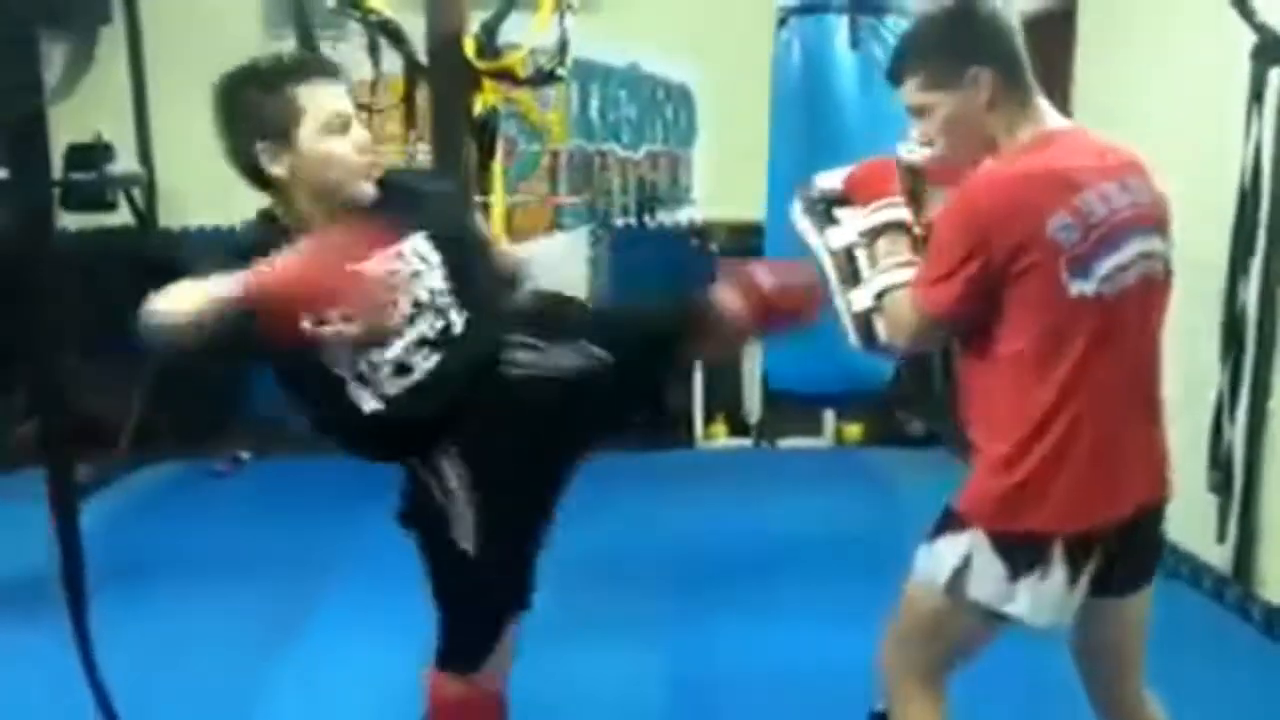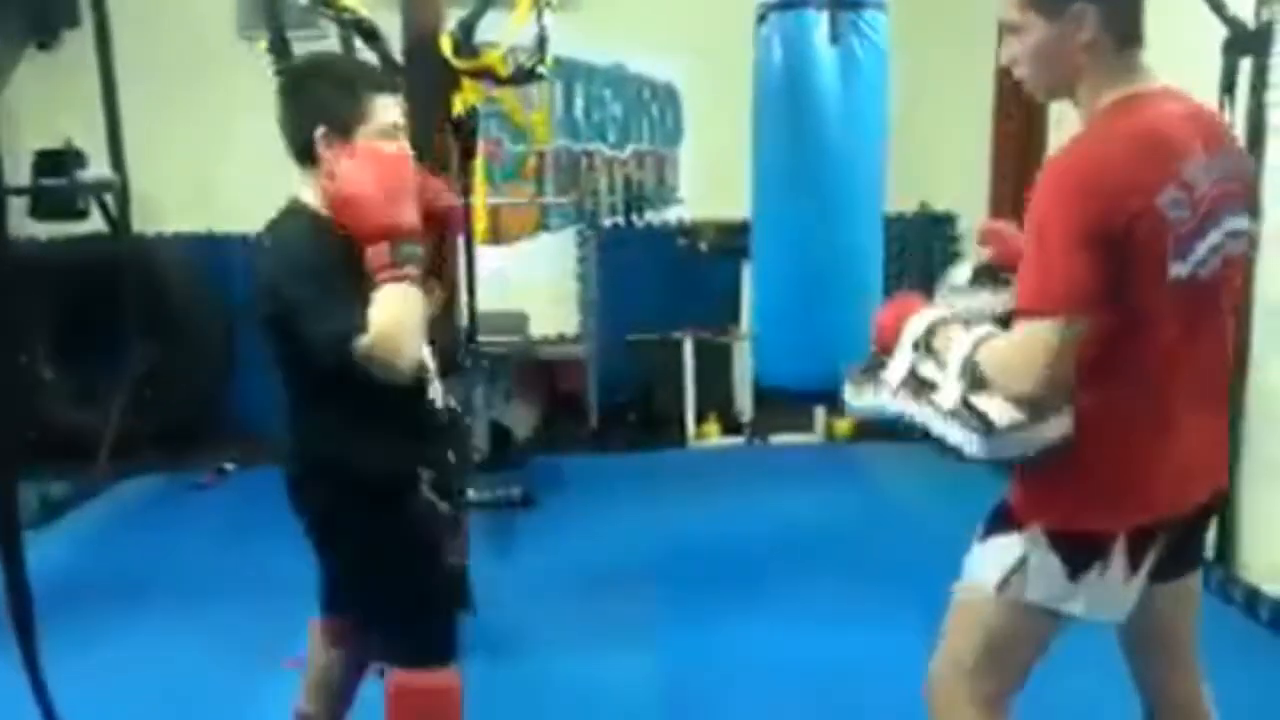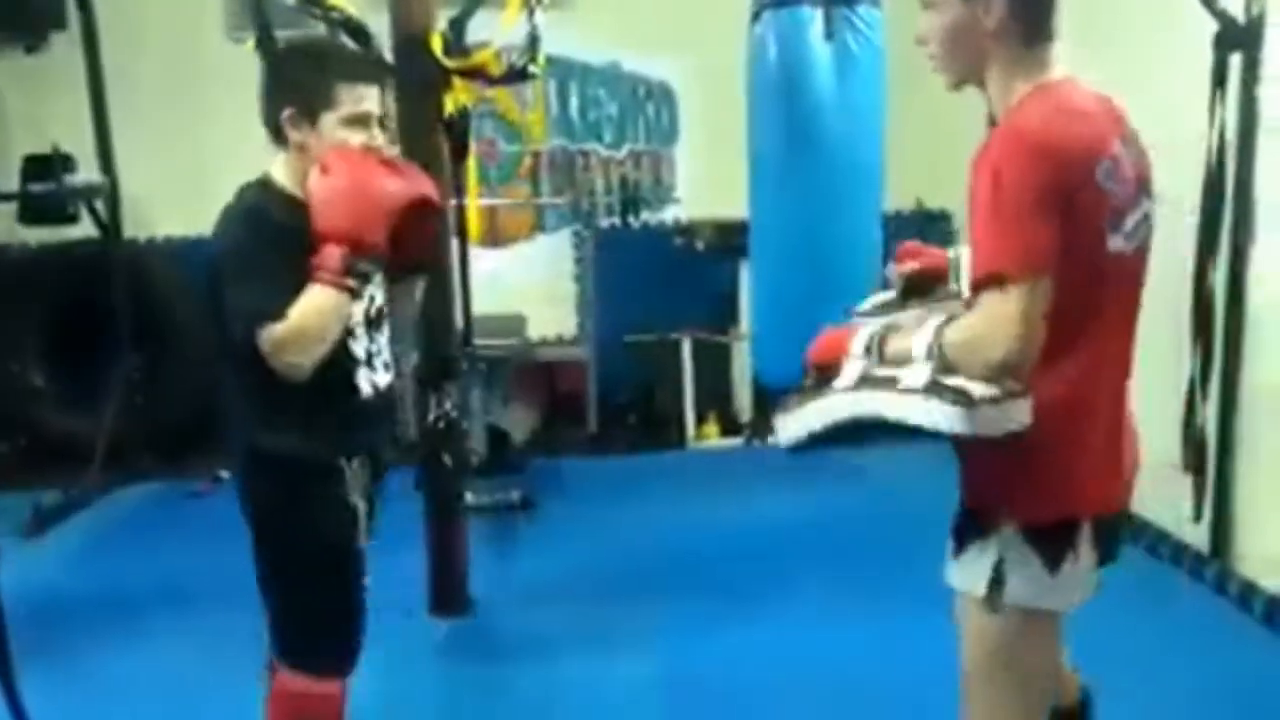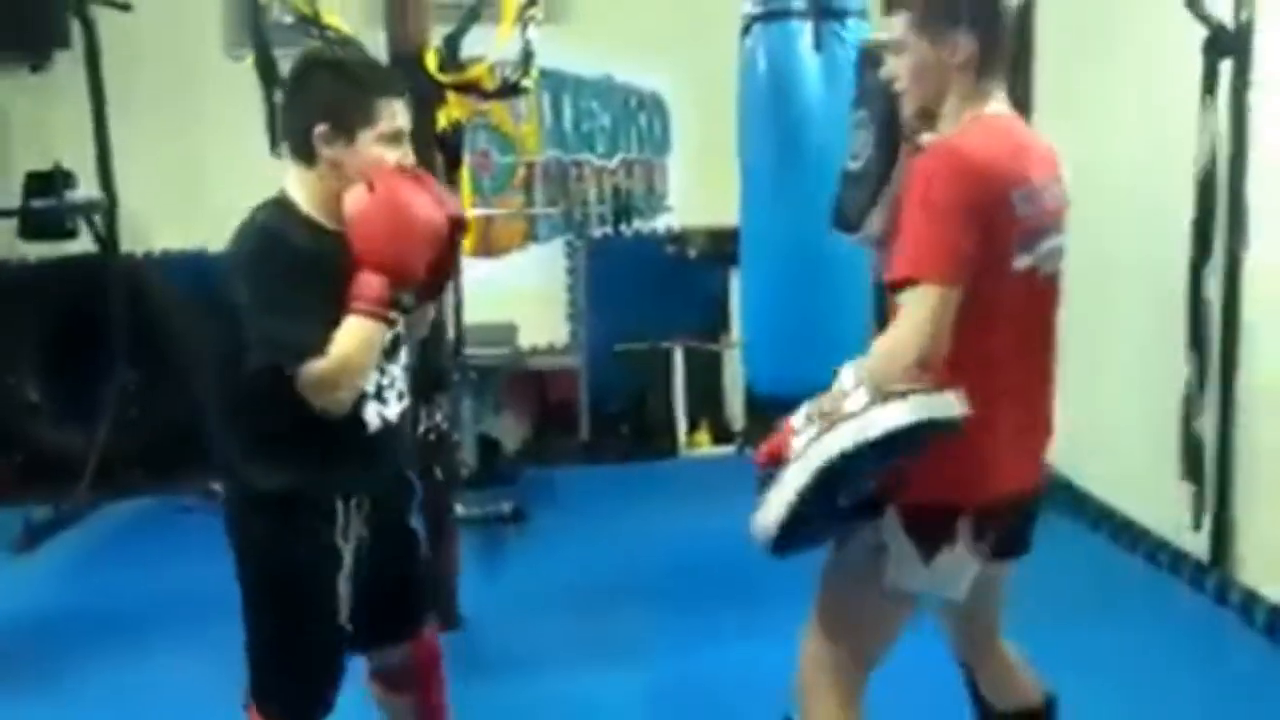
dt=0.5s
person 1, frame 1
left shoulder: (991, 200)
right shoulder: (1127, 175)
left elbow: (906, 332)
left wrist: (878, 223)
left hip: (1031, 501)
right hip: (1131, 488)
person 1, frame 2
left shoulder: (1088, 168)
right shoulder: (1212, 137)
left elbow: (1032, 374)
left wrist: (944, 335)
right wrist: (1042, 262)
left hip: (1084, 494)
right hip: (1185, 473)
person 1, frame 3
left shoulder: (1024, 145)
right shoulder: (1100, 119)
left elbow: (1006, 342)
left wrist: (893, 346)
left hip: (1040, 470)
right hip: (1085, 451)
right knee: (1028, 651)
person 1, frame 4
left shoulder: (953, 162)
right shoulder: (1029, 156)
left elbow: (916, 346)
right elbow: (889, 239)
right wrist: (900, 153)
left hip: (939, 471)
right hip: (1004, 460)
right knee: (980, 643)
person 2, frame 1
left shoulder: (403, 195)
right shoulder: (251, 267)
left elbow: (484, 255)
right elbow: (166, 312)
right wrist: (243, 290)
left hip: (519, 366)
right hip: (438, 448)
right knee: (478, 630)
person 2, frame 2
left shoulder: (344, 229)
right shoulder: (297, 254)
right elbow: (393, 355)
left wrist: (415, 236)
right wrist: (397, 248)
left hip: (379, 464)
right hip: (362, 481)
left knee: (354, 614)
right knee: (426, 638)
person 2, frame 3
left shoulder: (336, 207)
right shoulder: (254, 224)
left elbow: (378, 314)
right elbow: (292, 351)
left wrist: (405, 244)
right wrist: (349, 250)
left hip: (345, 459)
right hip: (296, 473)
left knee: (325, 627)
right knee: (317, 641)
person 2, frame 4
left shoulder: (359, 224)
right shoulder: (269, 248)
left elbow: (407, 336)
right elbow: (331, 385)
left wrist: (426, 269)
right wrist: (387, 276)
left hip: (374, 488)
right hip: (299, 511)
left knee: (408, 651)
